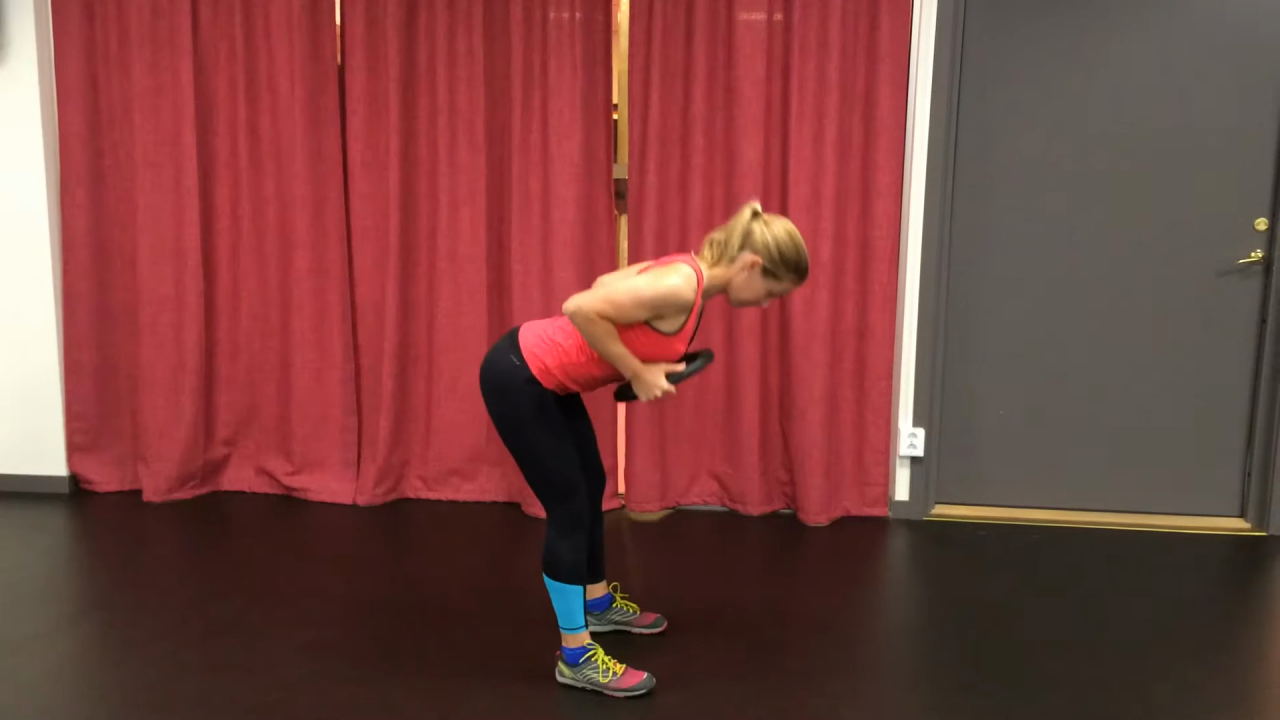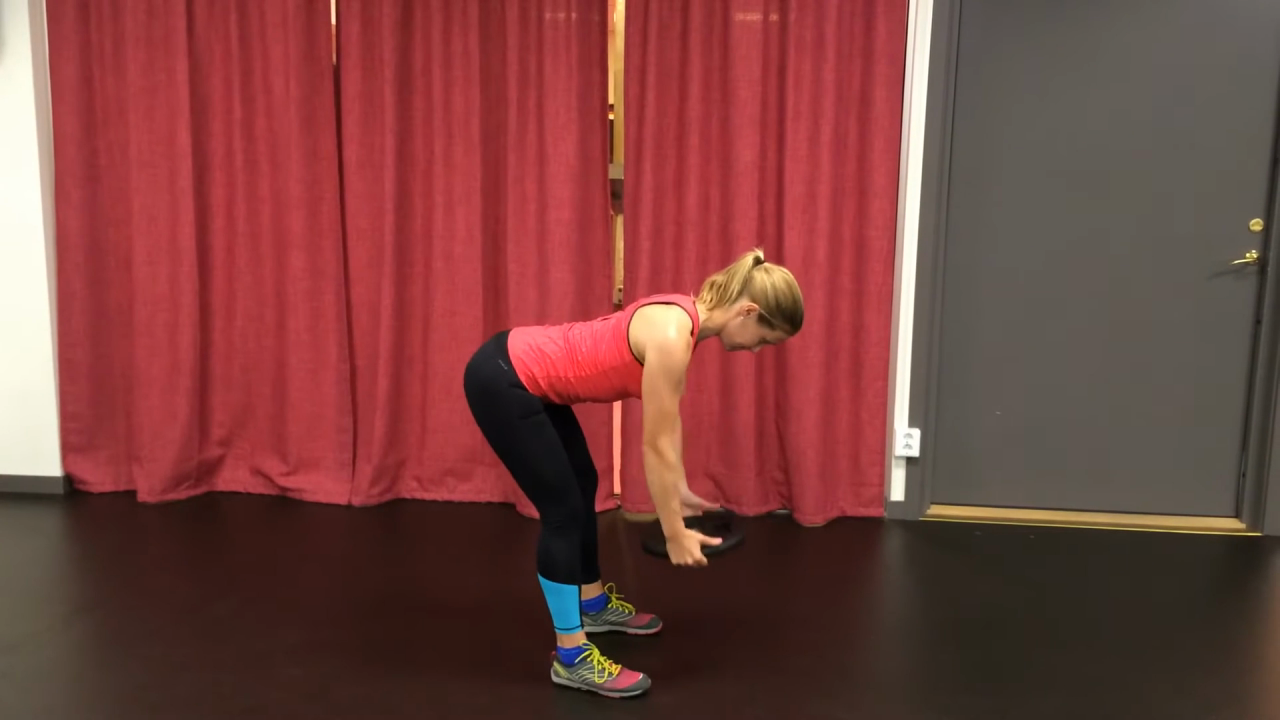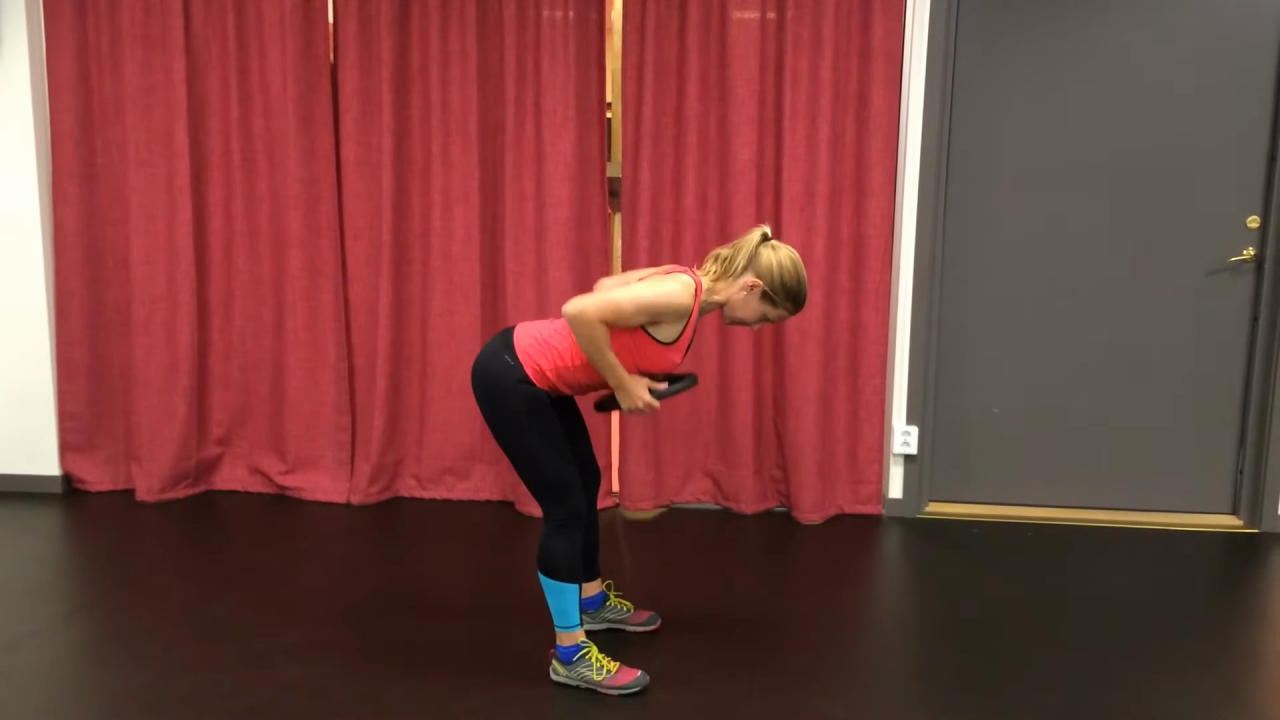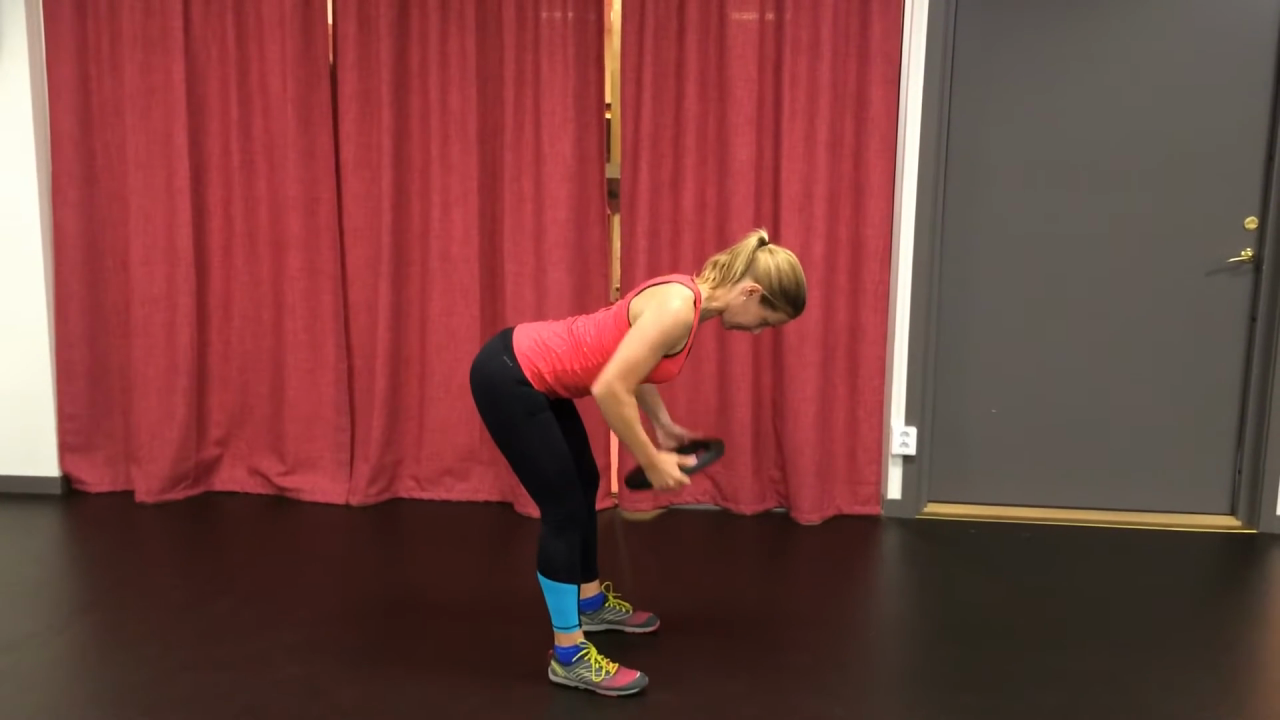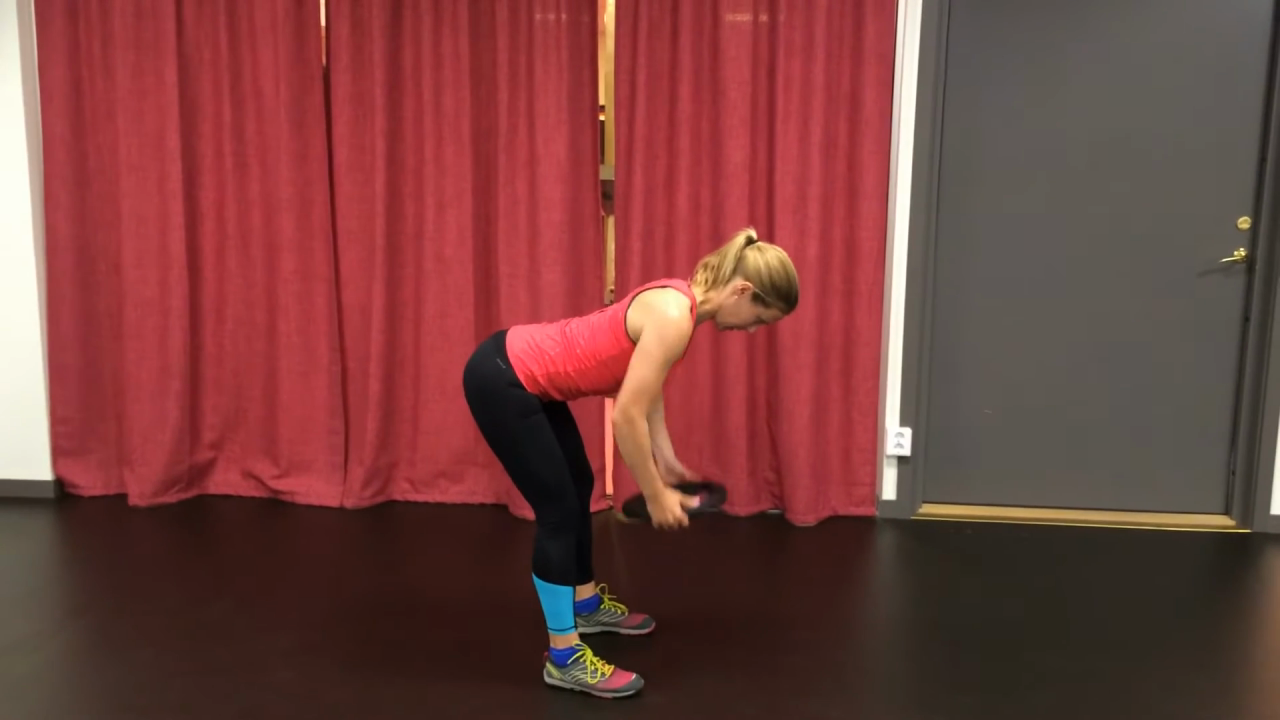
dt=0.5s
person 1, frame 1
left shoulder: (687, 274)
right shoulder: (680, 288)
left elbow: (604, 286)
right elbow: (580, 307)
left wrist: (648, 364)
right wrist: (637, 374)
left hip: (547, 375)
right hip: (519, 376)
left knee: (590, 486)
right knee: (568, 507)
left ankle: (598, 602)
right ankle: (576, 656)
person 1, frame 2
left shoulder: (686, 317)
right shoulder: (672, 336)
left elbow: (663, 427)
right elbow: (657, 445)
left wrist: (679, 494)
right wrist: (675, 533)
left hip: (525, 370)
right hip: (501, 379)
left knee: (582, 485)
right knee: (562, 508)
left ankle: (593, 604)
right ankle: (571, 657)
person 1, frame 3
left shoulder: (687, 285)
right shoulder: (679, 296)
left elbow: (605, 285)
right elbow: (578, 310)
left wrist: (633, 375)
right wrist: (622, 384)
left hip: (534, 370)
right hip: (511, 376)
left knee: (585, 484)
right knee: (566, 507)
left ankle: (593, 601)
right ankle: (570, 655)
person 1, frame 4
left shoulder: (688, 298)
right shoulder: (678, 308)
right elbow: (609, 390)
left wrist: (663, 424)
right wrist: (653, 463)
left hip: (532, 370)
right hip: (508, 376)
left knee: (583, 484)
right knee: (564, 507)
left ankle: (592, 603)
right ankle: (568, 655)
person 1, frame 5
left shoulder: (681, 304)
right shoulder: (673, 318)
left elbow: (647, 389)
right elbow: (627, 418)
left wrist: (666, 459)
right wrist: (656, 497)
left hip: (525, 372)
right hip: (500, 379)
left knee: (579, 487)
right knee: (559, 510)
left ankle: (587, 605)
right ankle: (564, 658)
